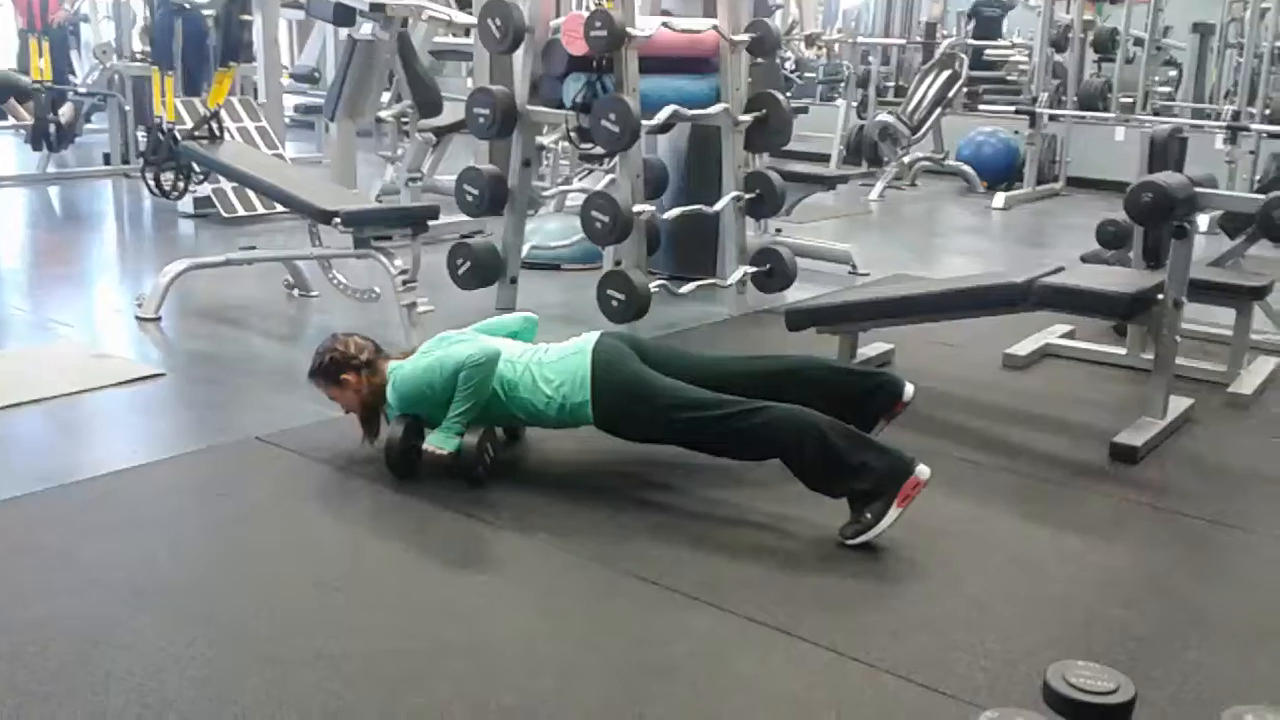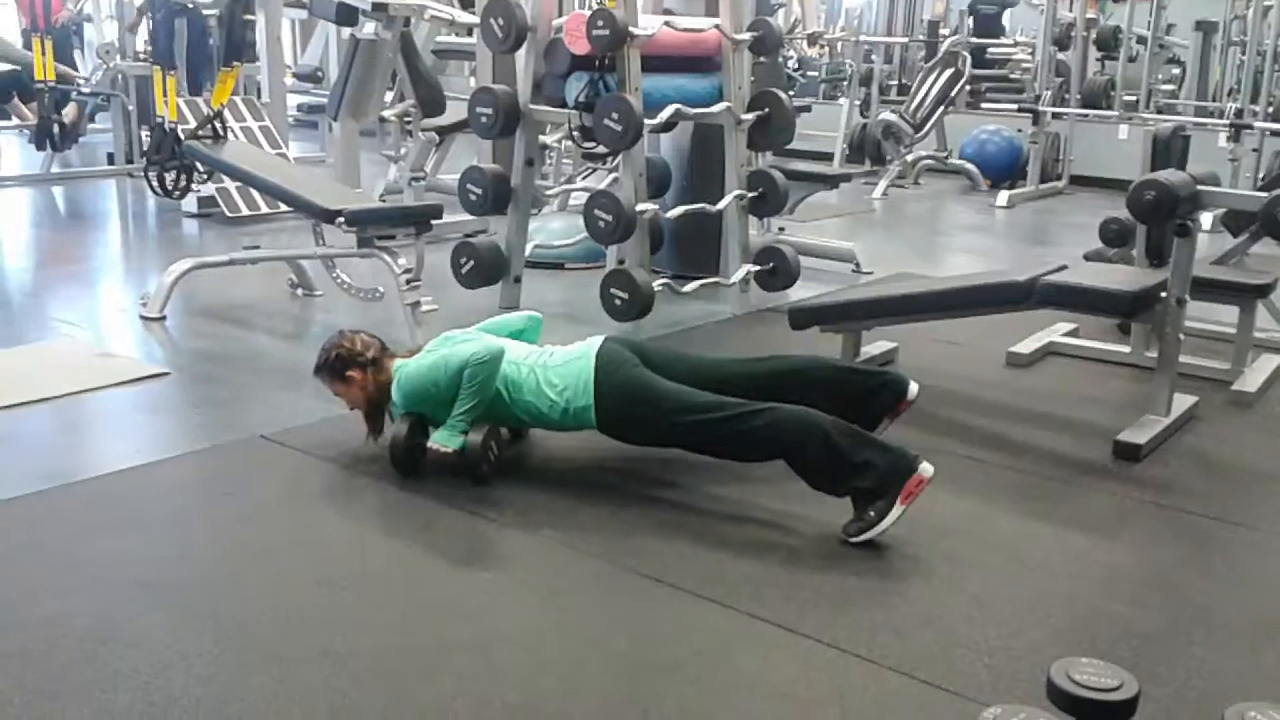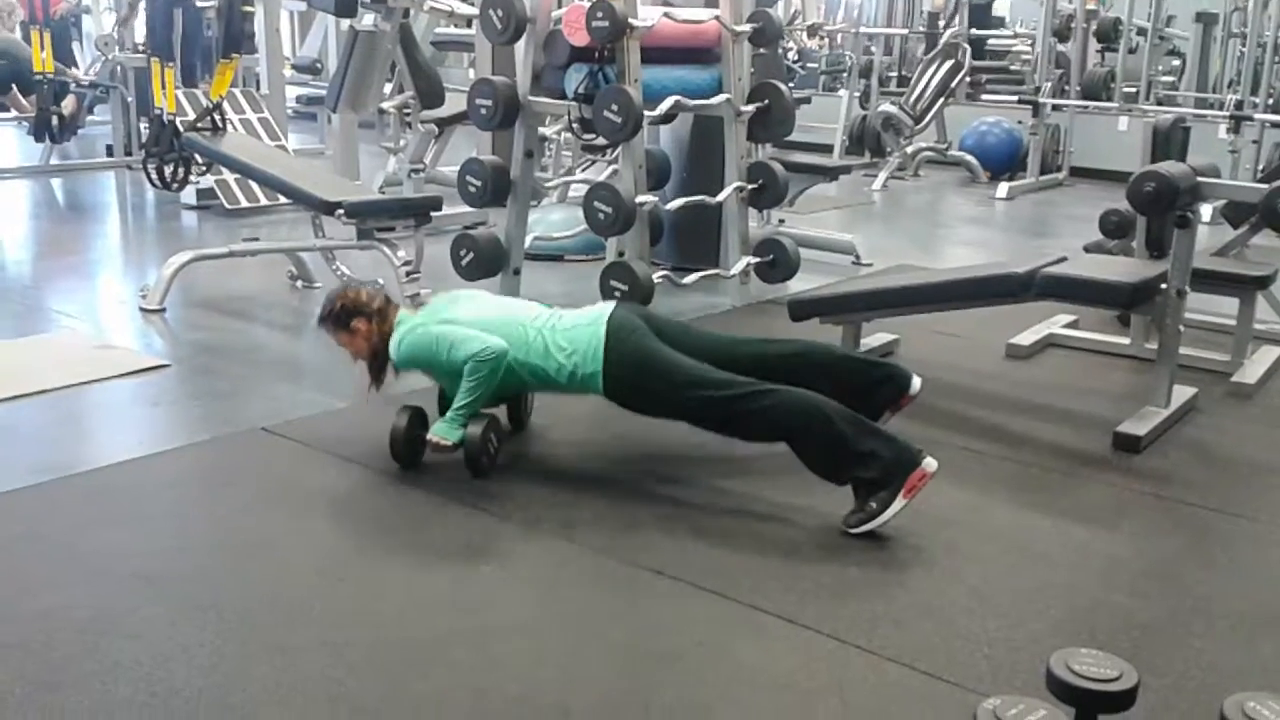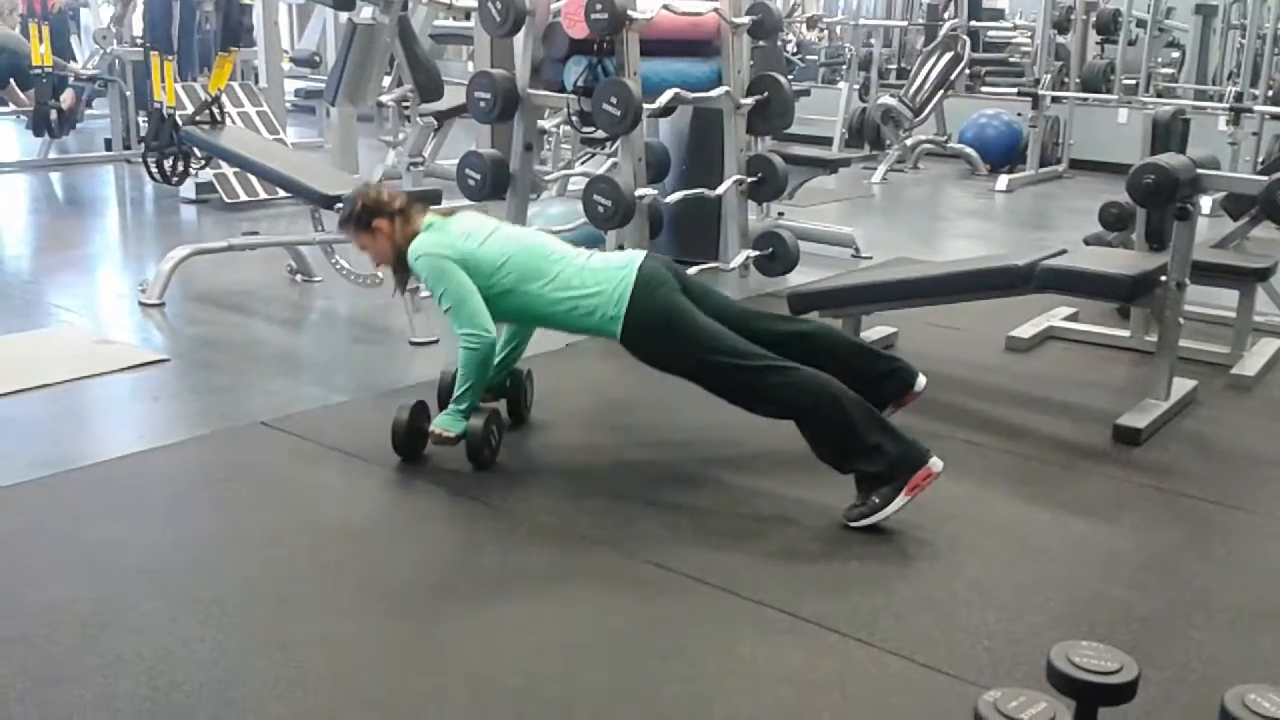
dt=0.4s
person 1, frame 1
left shoulder: (403, 387)
right shoulder: (428, 351)
left elbow: (483, 356)
right elbow: (524, 320)
left wrist: (452, 428)
left hip: (596, 387)
right hip: (599, 349)
left knee: (733, 419)
right knee: (739, 379)
left ankle: (882, 475)
right ankle: (878, 391)
person 1, frame 2
left shoulder: (408, 386)
right shoulder: (435, 347)
left elbow: (484, 357)
right elbow: (530, 319)
left wrist: (455, 428)
left hip: (600, 394)
right hip: (604, 353)
left knee: (736, 422)
right knee: (741, 380)
left ankle: (887, 474)
right ankle: (881, 391)
person 1, frame 3
left shoulder: (406, 341)
right shoulder: (438, 306)
left elbow: (490, 352)
left wrist: (456, 421)
right wrist: (496, 392)
left hip: (608, 360)
right hip: (612, 321)
left knee: (745, 401)
right knee: (753, 358)
left ankle: (889, 465)
right ankle: (885, 383)
person 1, frame 4
left shoulder: (427, 252)
right shoulder: (460, 221)
left elbow: (480, 336)
left wrist: (459, 412)
right wrist: (497, 380)
left hip: (630, 309)
right hip: (641, 270)
left knee: (763, 376)
right knee: (769, 331)
left ankle: (896, 465)
right ankle: (892, 379)
